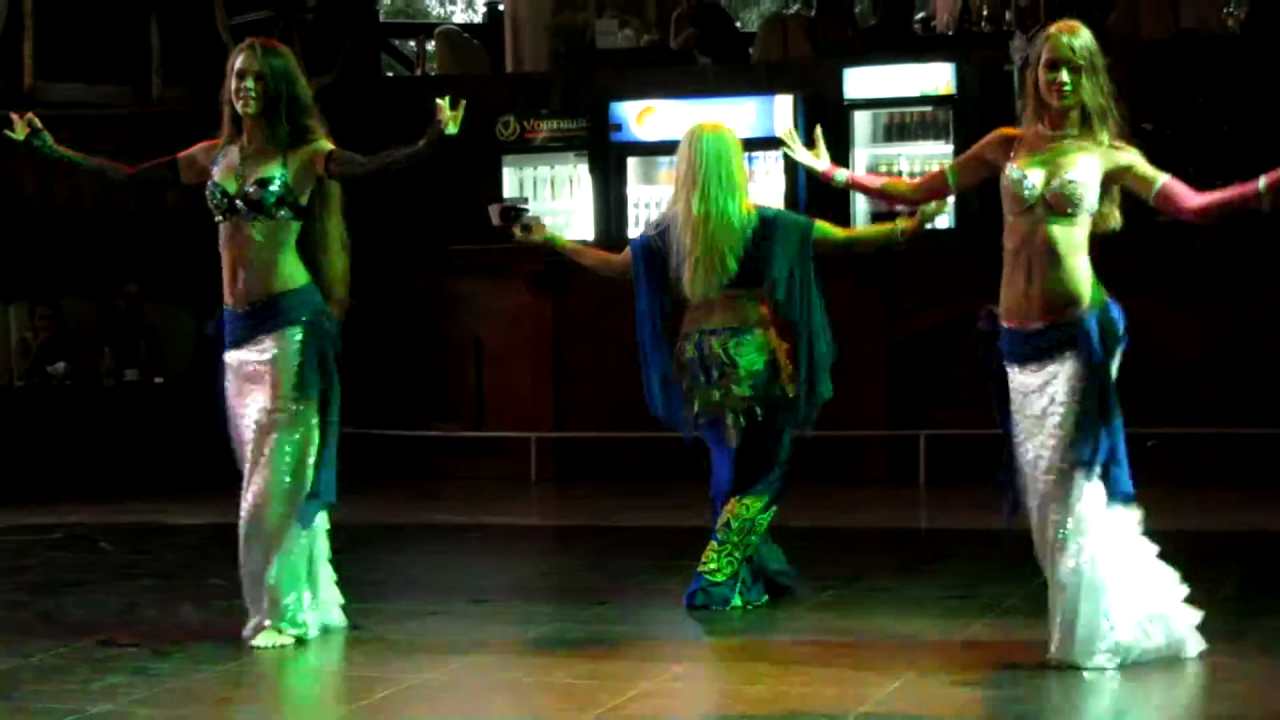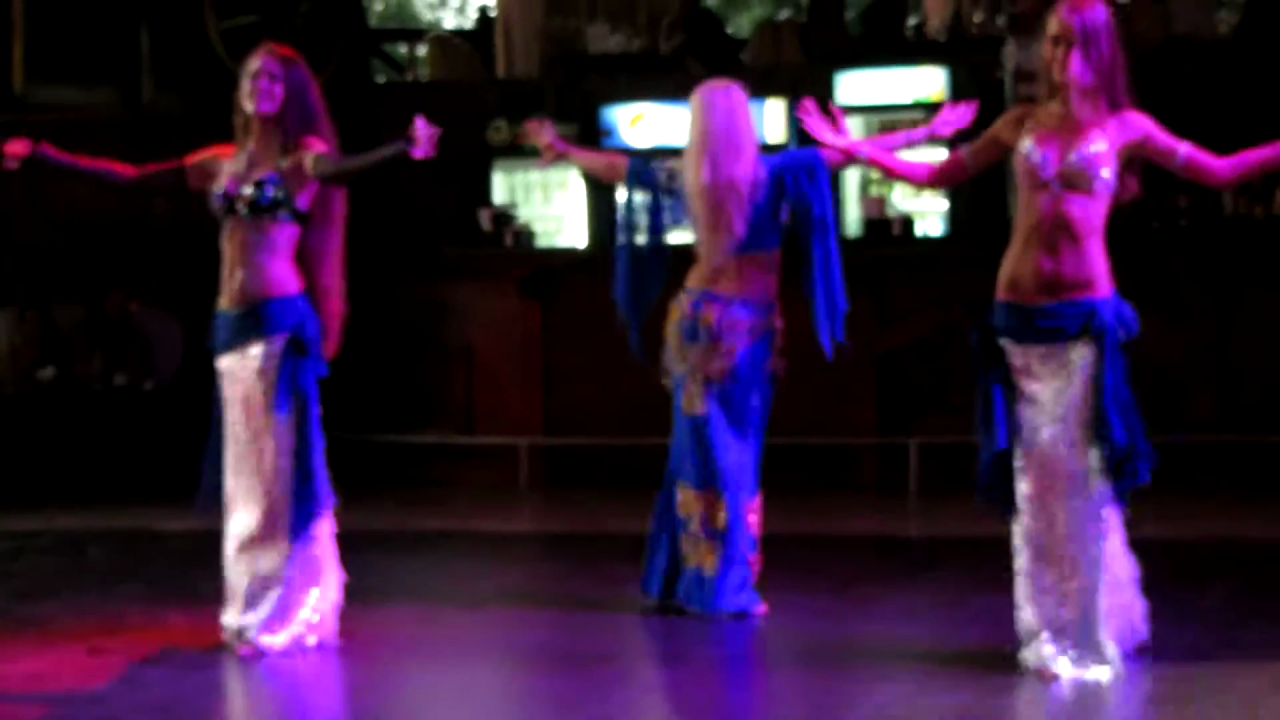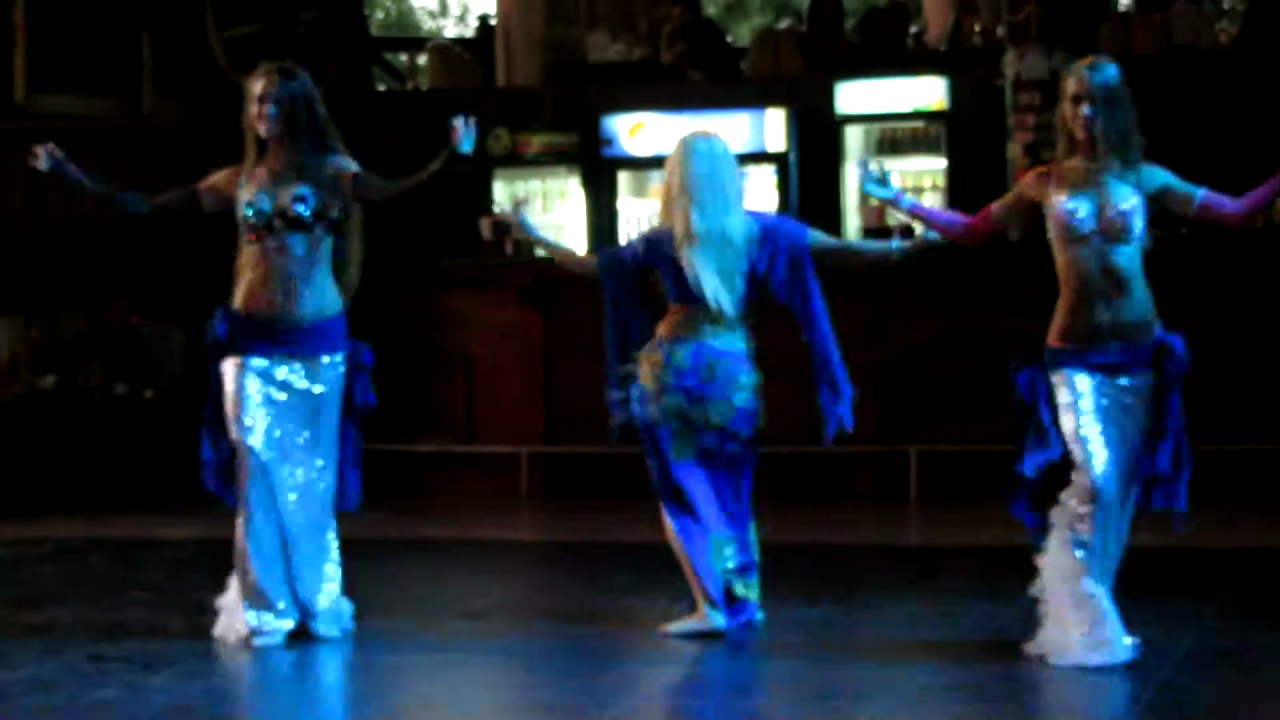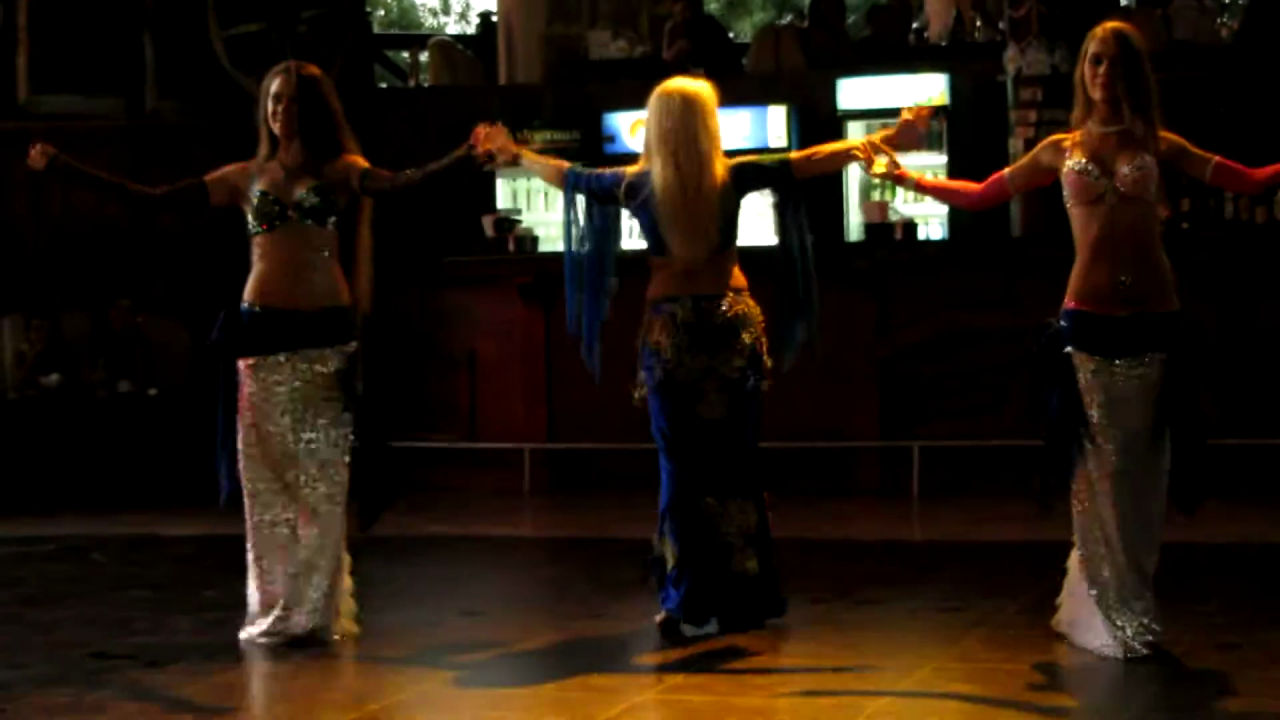
dt=1s
person 1, frame 1
left shoulder: (1108, 153)
right shoulder: (1004, 144)
left elbow: (1189, 204)
right elbow: (917, 194)
right wrist: (835, 173)
left hip: (1082, 331)
right hip: (1021, 342)
left knee: (1071, 480)
right knee: (1048, 488)
left ankle: (1089, 631)
right ankle: (1086, 620)
person 1, frame 2
left shoulder: (1124, 127)
right shoulder: (1020, 125)
left elbow: (1217, 172)
right elbow: (933, 175)
right wrist: (853, 147)
left hip: (1087, 315)
right hip: (1018, 315)
left knee: (1080, 471)
right knee: (1036, 475)
left ankle: (1085, 633)
right ankle: (1046, 631)
person 1, frame 3
left shoulder: (1144, 177)
right shoulder: (1045, 184)
right elbow: (970, 229)
right wrist: (893, 197)
left hip: (1141, 355)
right hip: (1074, 357)
left knee: (1119, 493)
right knee: (1093, 484)
left ankle: (1090, 619)
right ankle: (1085, 627)
person 1, frame 4
left shoulder: (1160, 145)
right shoulder: (1059, 149)
right elbow: (979, 196)
right wrist: (903, 176)
left hip: (1156, 320)
right hip: (1090, 321)
left knee: (1145, 467)
right knee: (1103, 467)
left ankle: (1131, 610)
right ankle: (1113, 617)
person 2, frame 1
left shoulder: (306, 154)
right shoulder: (213, 155)
left elbow: (369, 167)
right elbow: (128, 175)
left wrist: (433, 140)
left hip: (291, 318)
right hip: (239, 325)
left knee: (281, 459)
right knee: (258, 465)
left ankle: (288, 608)
right ankle: (279, 599)
person 2, frame 2
left shoulder: (304, 154)
right shoulder: (222, 161)
left elbow: (340, 165)
right elbow: (136, 175)
left wrist: (404, 150)
left hip: (280, 321)
right hip: (233, 325)
left knee: (275, 469)
right knee: (250, 468)
left ankle: (286, 615)
right ankle: (262, 610)
person 2, frame 3
left shoulder: (330, 170)
right shoulder: (236, 180)
left elbow: (387, 191)
right elbow: (148, 209)
left wrist: (449, 159)
right wrist: (70, 173)
left hip: (319, 337)
right hip: (252, 338)
left knee: (312, 474)
right knee: (255, 471)
left ankle: (316, 603)
right ankle: (267, 608)
person 2, frame 4
left shoulder: (340, 168)
right shoulder: (245, 175)
left elbow: (402, 181)
right elbow: (157, 199)
left wrist: (463, 154)
right wrist: (65, 167)
left hip: (328, 331)
right hip: (264, 329)
left knee: (322, 470)
right knee: (271, 470)
left ankle: (321, 607)
right ankle: (278, 609)
person 3, frame 1
left shoulder: (669, 226)
right shoulder: (757, 219)
left elbow: (619, 265)
right elbow: (842, 238)
left wrist: (557, 244)
right wrist: (904, 228)
left hip: (695, 358)
right hip: (751, 356)
left knee: (730, 471)
right knee: (761, 474)
left ankle: (751, 576)
right ankle: (718, 582)
person 3, frame 2
left shoulder: (685, 178)
right shoulder: (770, 173)
left elbow: (613, 167)
left wrist: (560, 148)
right wrist: (933, 129)
left hip: (693, 316)
right hip: (746, 325)
left knee: (694, 447)
right knee: (737, 455)
left ankle: (681, 579)
right ankle: (730, 588)
person 3, frame 3
left shoulder: (662, 239)
right shoulder: (759, 230)
left elbow: (589, 267)
right elbow: (842, 248)
left wrist: (529, 235)
right wrist: (906, 245)
left hip: (673, 366)
right hip: (733, 369)
left knee: (679, 492)
right knee: (729, 490)
left ankle: (712, 605)
right ankle: (740, 597)
person 3, frame 4
left shoulder: (634, 183)
right shoulder: (730, 176)
left elbow: (566, 175)
right elbow: (807, 162)
left wrist: (513, 152)
right wrist: (881, 141)
left hip: (667, 326)
right hip: (732, 321)
left knee: (682, 466)
right knee: (734, 461)
left ankle: (688, 600)
right ankle: (740, 598)
